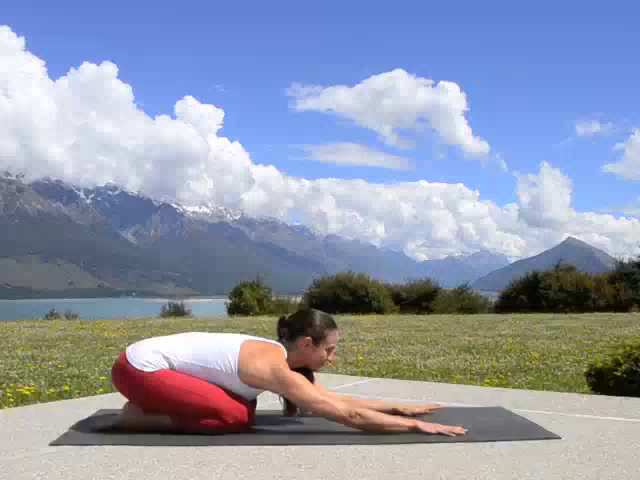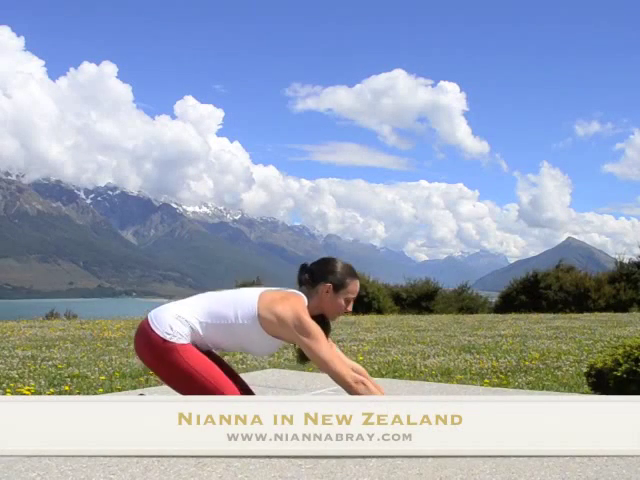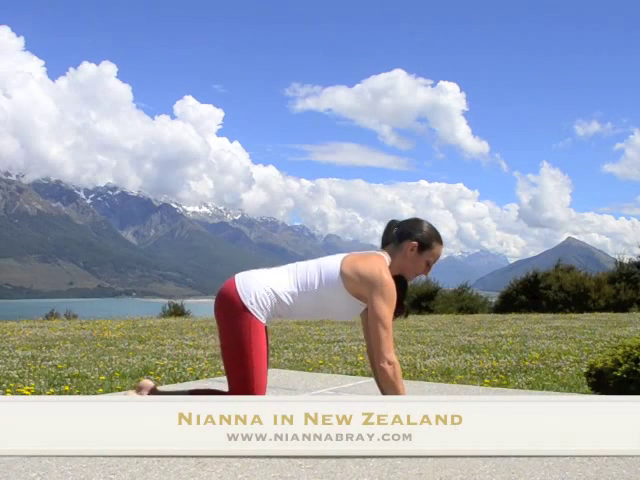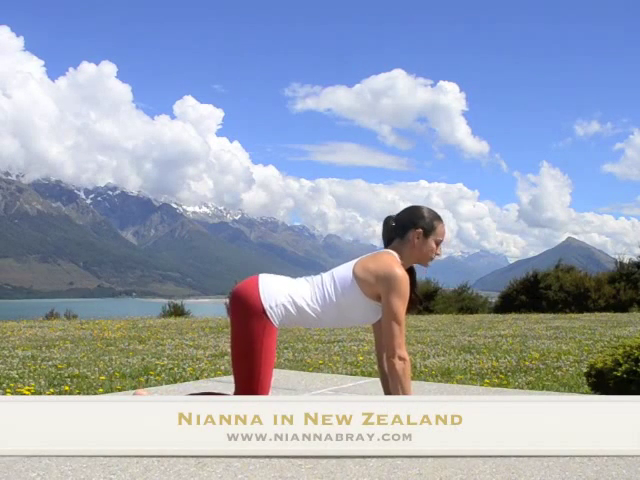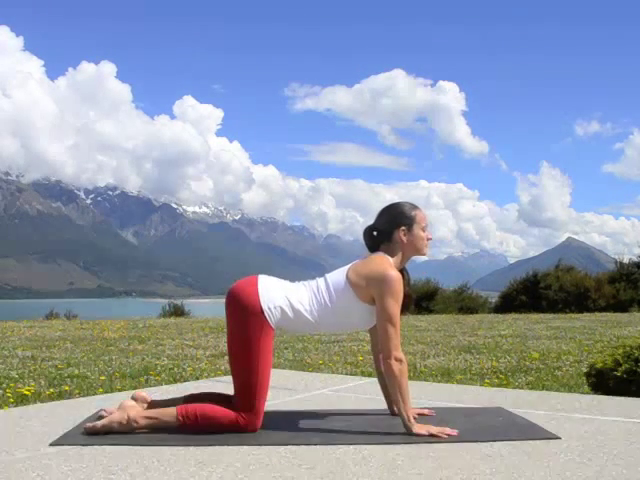
dt=1s
person 1, frame 1
left shoulder: (282, 355)
right shoulder: (276, 368)
left elbow: (339, 399)
right elbow: (348, 414)
left wrist: (400, 407)
right wrist: (414, 424)
left hip: (151, 361)
right hip: (137, 368)
left knee: (244, 409)
right knee: (233, 416)
left ankle: (148, 411)
right ankle: (140, 417)
person 1, frame 2
left shoulder: (297, 307)
right shoulder: (297, 316)
left elbow: (350, 366)
right elbow: (352, 381)
left hip: (174, 331)
right hip: (163, 334)
person 1, frame 3
left shoulder: (369, 271)
right shoulder: (380, 276)
left elbow: (375, 355)
right elbow: (385, 360)
left hip: (245, 298)
right hip: (245, 300)
left ankle: (154, 394)
person 1, frame 4
left shoulder: (382, 268)
right shoulder: (394, 273)
left elbow: (384, 354)
right elbow: (397, 357)
left hip: (260, 297)
right hip: (261, 301)
person 1, frame 5
left shoulder: (378, 268)
right shoulder: (388, 275)
left elbow: (379, 352)
right elbow: (393, 357)
left wrist: (396, 406)
right wrist: (410, 422)
left hip: (256, 297)
right hip: (257, 302)
left knee: (245, 404)
right knee: (247, 419)
left ankle: (147, 402)
right ankle: (136, 417)
